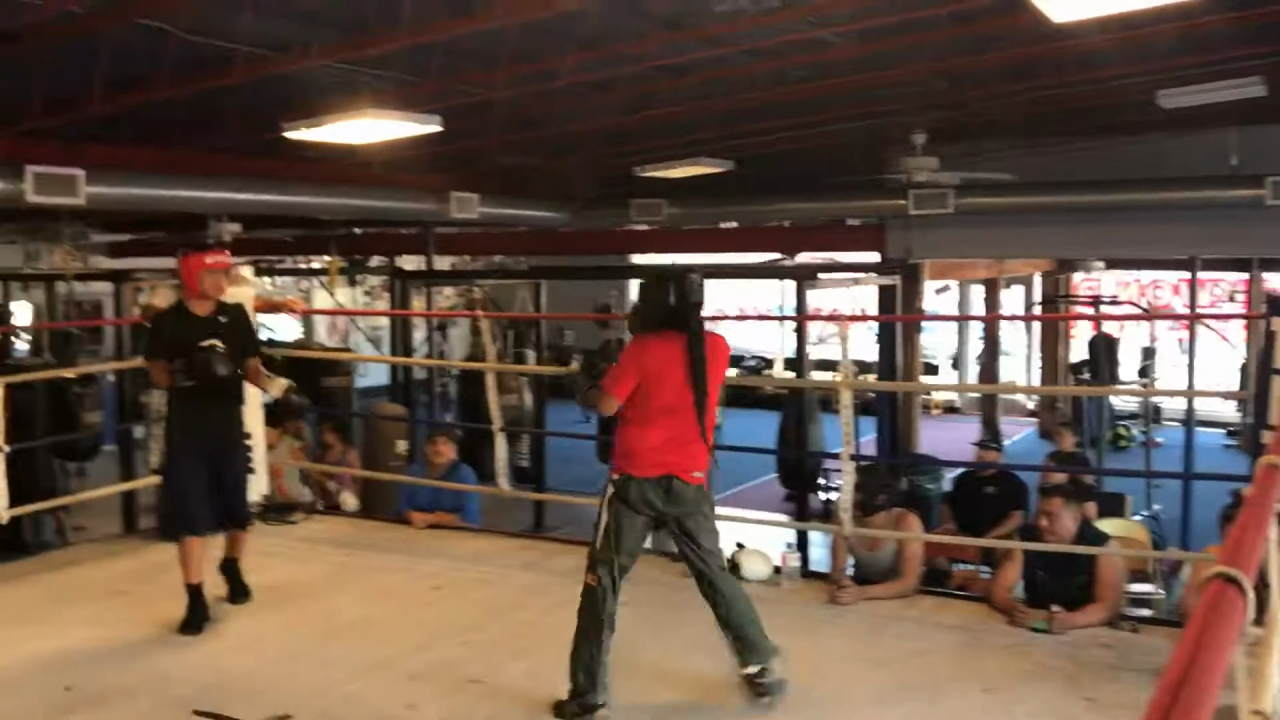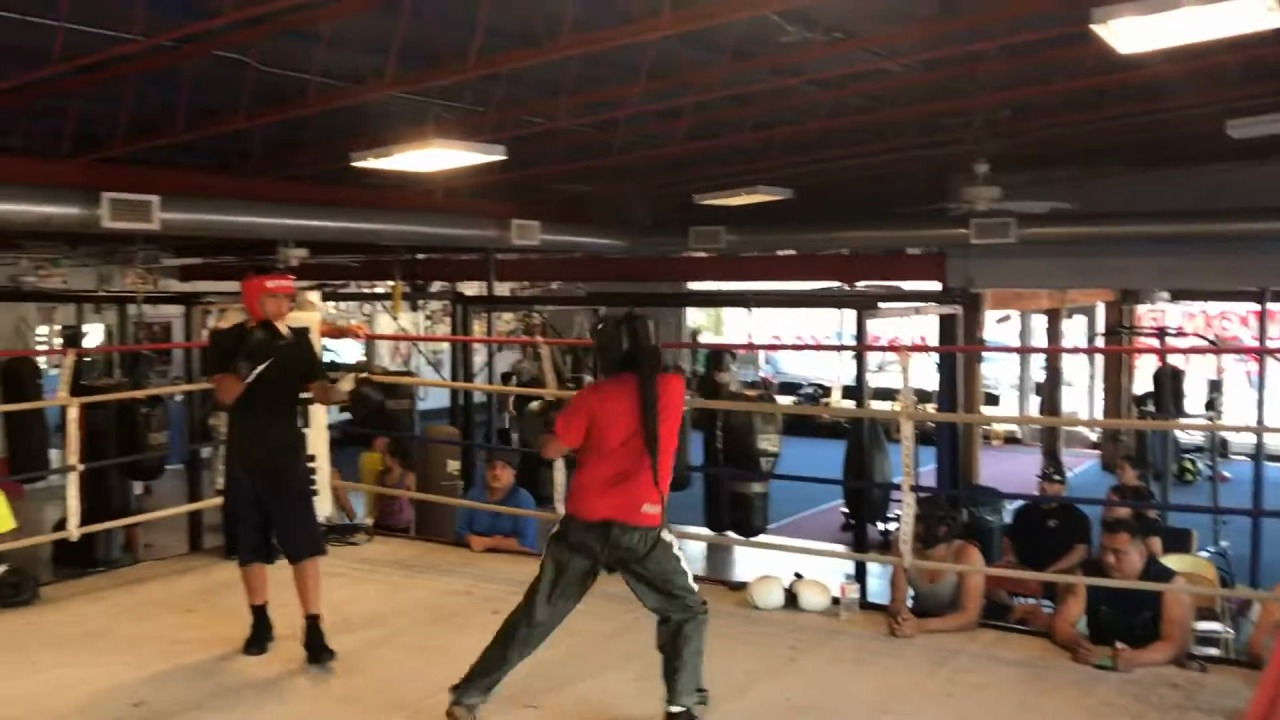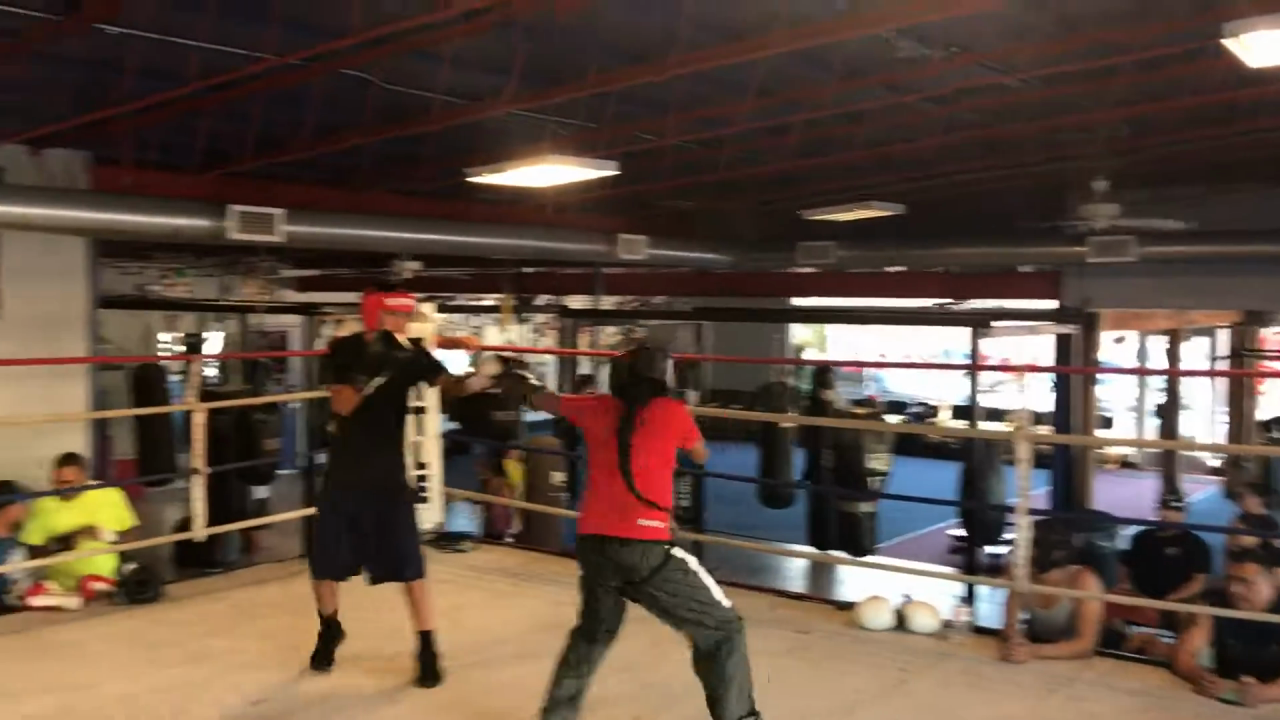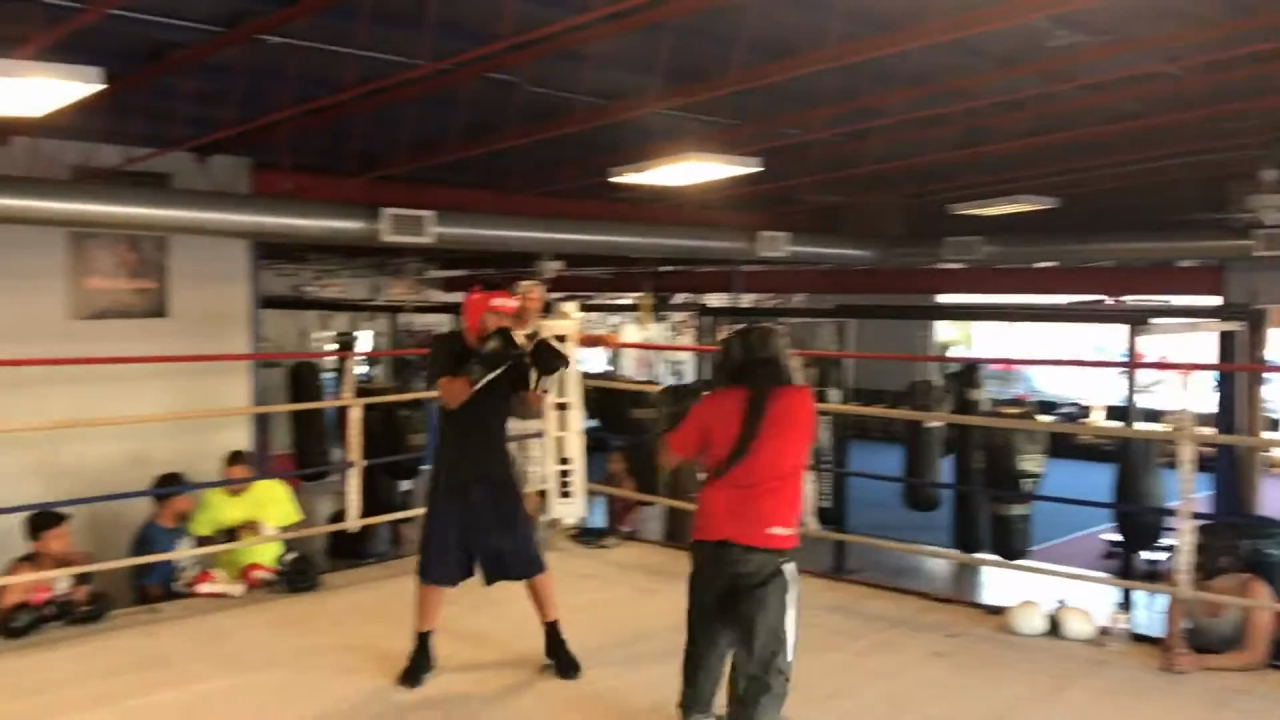
dt=0.3s
person 1, frame 1
left shoulder: (642, 347)
right shoulder: (716, 347)
left elbow: (607, 407)
left wrist: (592, 388)
left hip: (636, 481)
right hip: (690, 484)
left knee: (602, 583)
right knee: (715, 578)
right ankle: (760, 668)
person 1, frame 2
left shoulder: (593, 395)
right shoulder: (672, 388)
left elbow: (552, 449)
left wrist: (551, 421)
left hip: (582, 524)
right hip: (636, 530)
left knee: (535, 616)
right knee: (686, 611)
person 1, frame 3
left shoulder: (596, 407)
right shoulder: (672, 411)
left elbow: (544, 401)
right elbow: (701, 456)
left wrist: (527, 393)
left hip: (594, 543)
right hip: (645, 545)
left knee: (593, 634)
right knee: (721, 630)
person 1, frame 4
left shoulder: (713, 404)
right shoulder: (801, 401)
left elbow: (669, 459)
left hip: (711, 543)
right hip: (765, 550)
left knee: (706, 642)
right knee: (762, 668)
person 2, frame 1
left shoulder: (235, 317)
right shoulder: (167, 322)
left elbow: (251, 367)
right elbow: (158, 375)
left wrist: (274, 385)
right wrist: (188, 372)
left hip: (228, 428)
right hip: (186, 431)
left knee: (236, 512)
right knee: (190, 518)
left ankle: (231, 566)
right ankle: (196, 600)
person 2, frame 2
left shoulder: (297, 340)
right shoulder: (226, 341)
left elbow: (318, 390)
right elbow: (225, 394)
left wrist: (342, 390)
right wrist: (256, 356)
left hip: (287, 454)
right hip: (244, 457)
left knee: (304, 544)
right knee: (251, 547)
left ankle: (313, 631)
right ankle: (261, 621)
person 2, frame 3
left shoulder: (410, 353)
right shoulder: (344, 350)
left elbow: (448, 384)
right elbow: (341, 405)
left wrist: (482, 379)
right wrist: (373, 369)
left hip: (388, 472)
right hip: (344, 470)
left knee: (407, 562)
right knee: (326, 559)
left ankle: (427, 648)
right ankle: (329, 629)
person 2, frame 4
left shoulder: (508, 351)
right shoulder: (446, 347)
left elbow: (531, 406)
right elbow: (451, 396)
right wrist: (486, 363)
left hip: (496, 470)
right hip: (453, 471)
left knee: (526, 556)
right knee: (437, 563)
left ankle: (555, 641)
right ankle: (422, 650)
